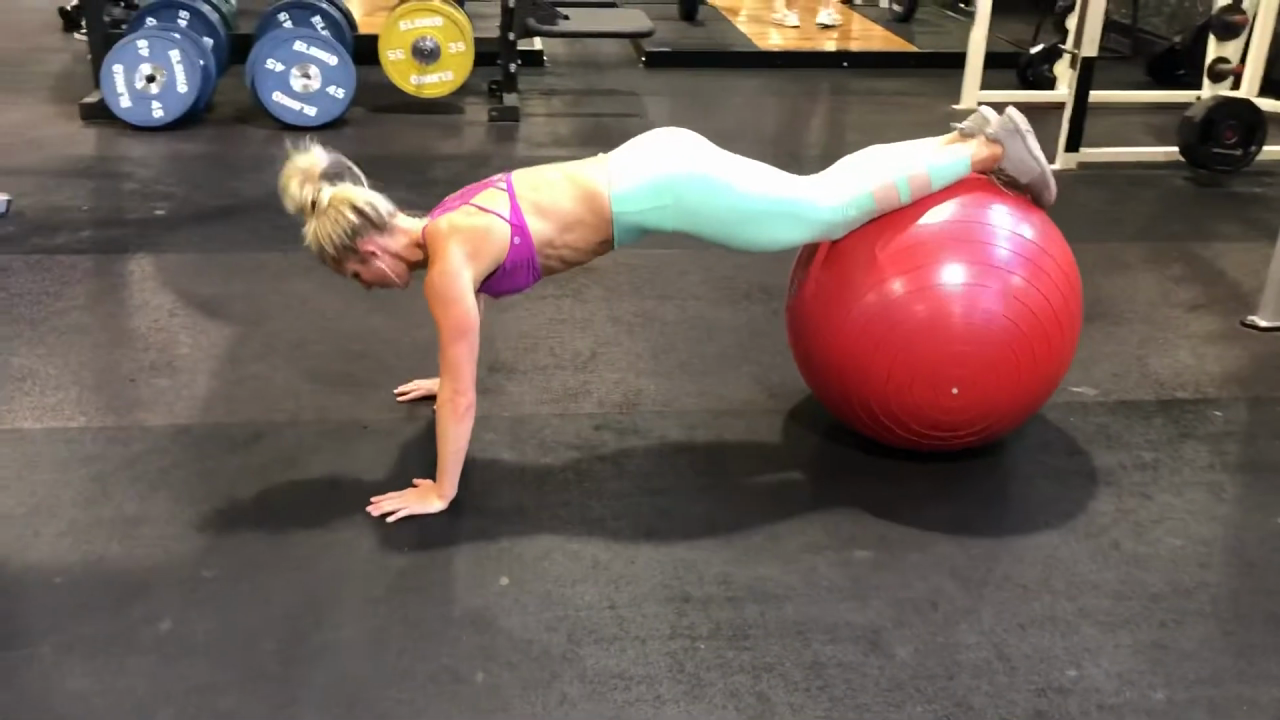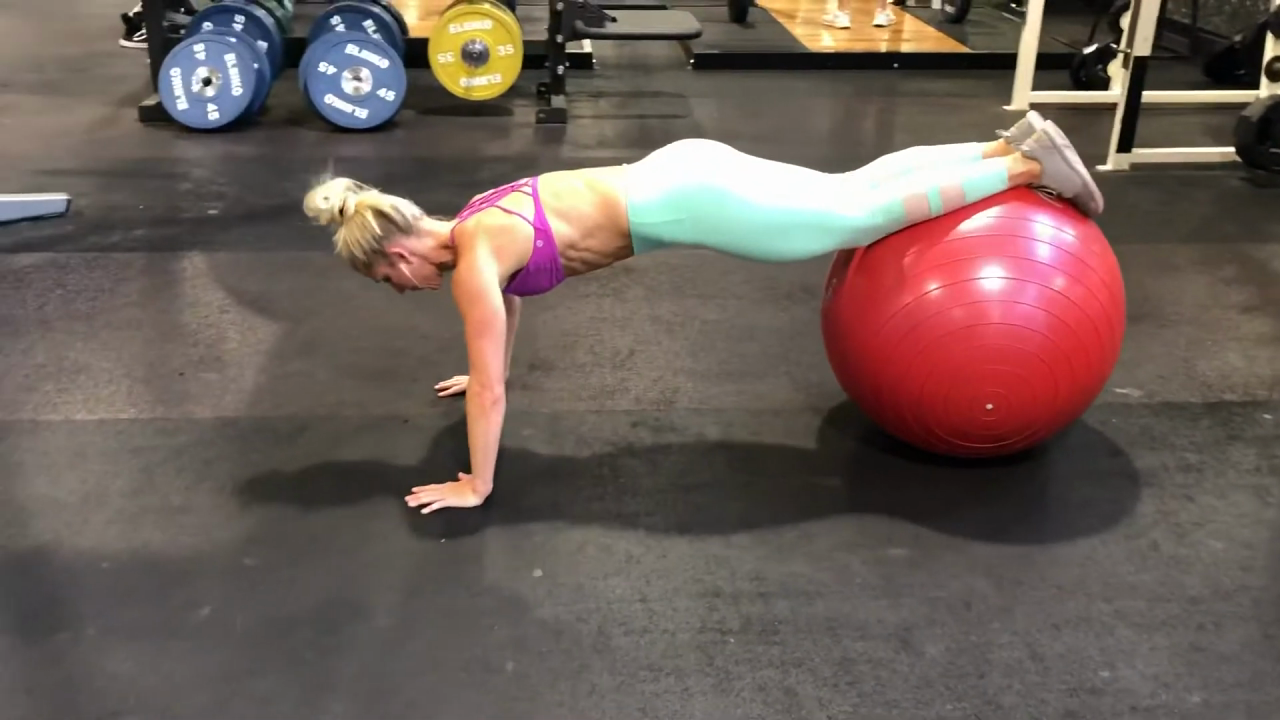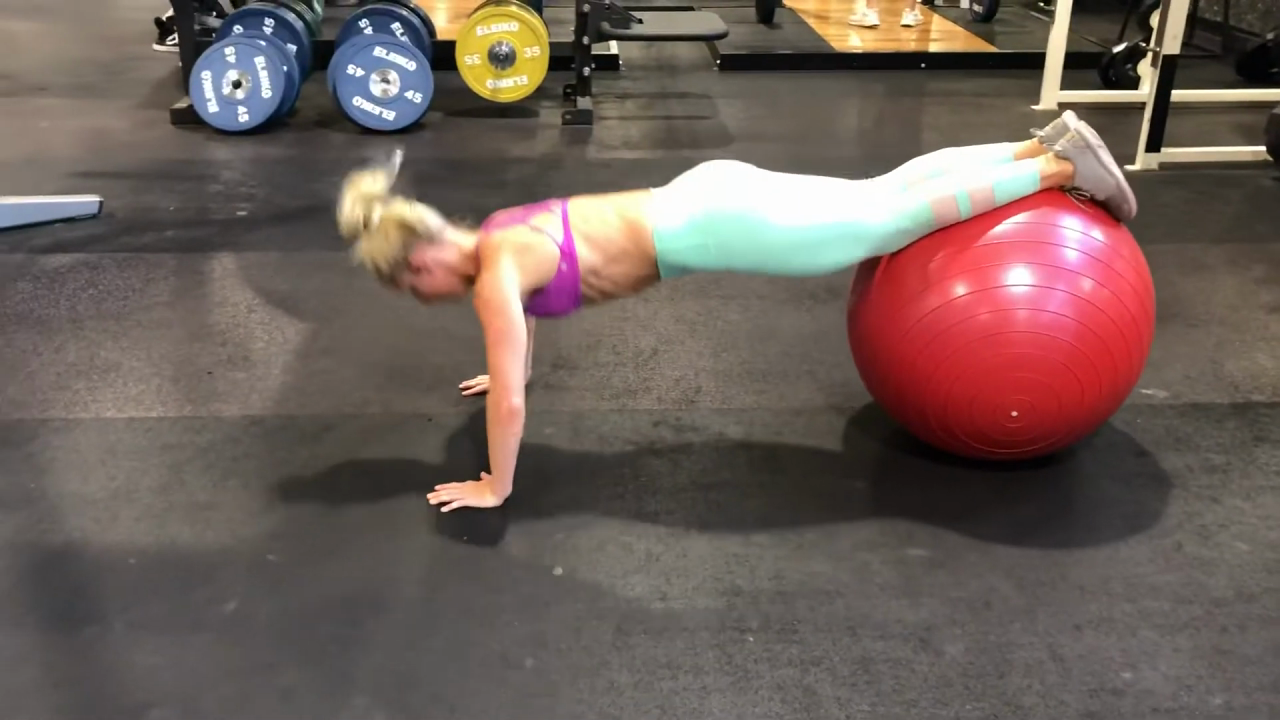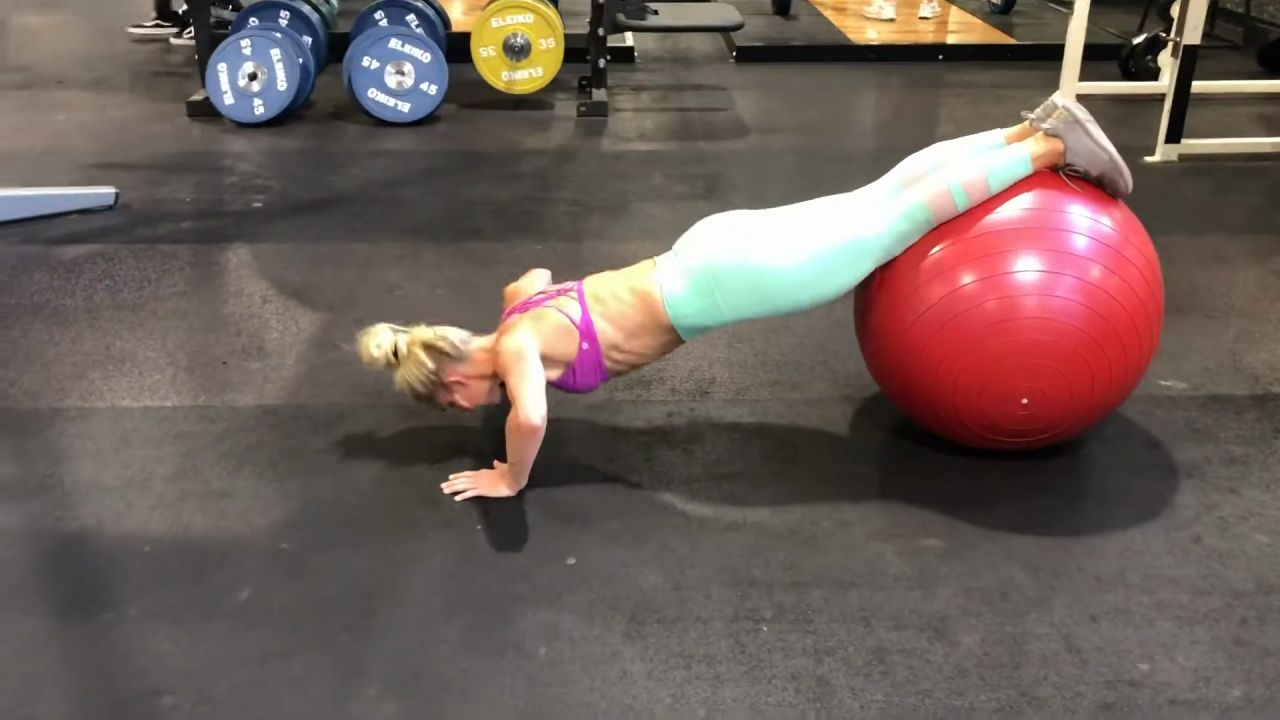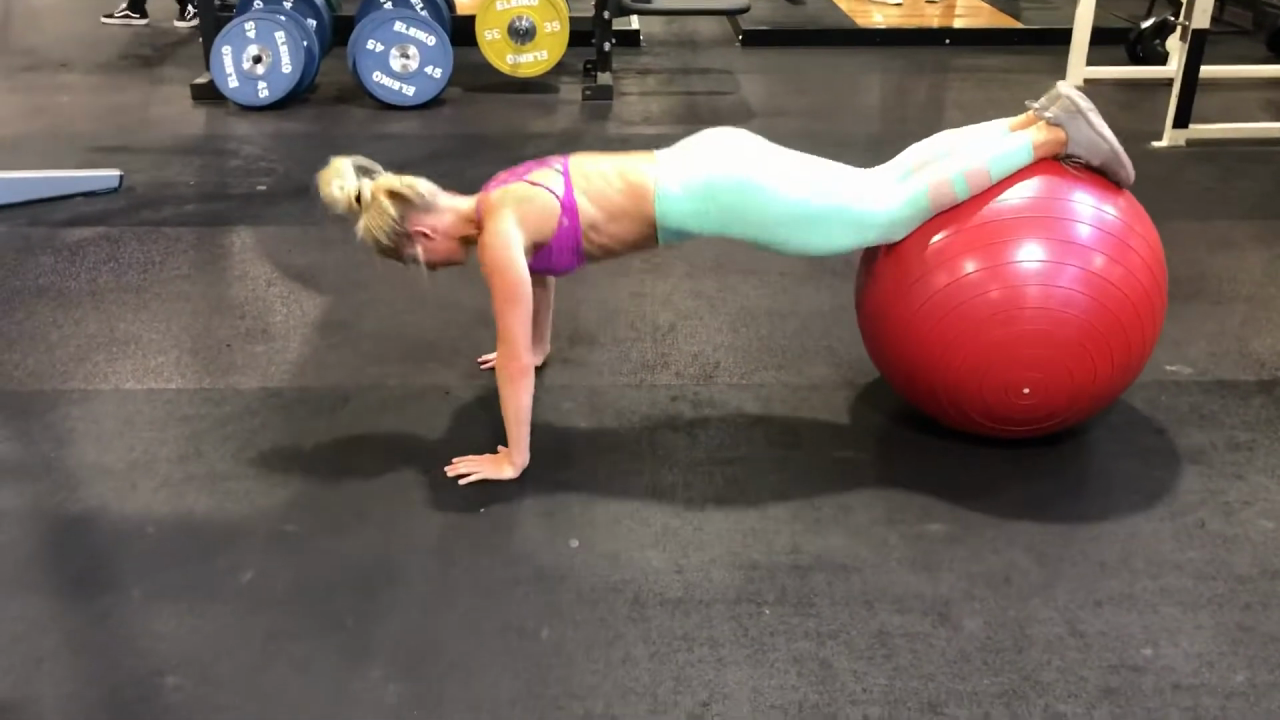
dt=0.4s
person 1, frame 1
left shoulder: (445, 255)
right shoulder: (448, 224)
left elbow: (461, 391)
right elbow: (483, 294)
left wrist: (440, 493)
right wrist: (449, 379)
left hip: (660, 189)
right hip: (653, 160)
left knee: (834, 210)
right knee: (822, 193)
left ankle: (992, 151)
right ankle: (968, 137)
person 1, frame 2
left shoulder: (471, 253)
right shoulder: (477, 229)
left elbow: (488, 389)
right elbow: (509, 299)
left wrist: (477, 487)
right wrist: (490, 376)
left hip: (681, 202)
right hip: (681, 172)
left knee: (862, 217)
right knee: (854, 191)
left ankle: (1029, 166)
right ankle: (1011, 145)
person 1, frame 3
left shoulder: (492, 271)
right shoulder: (498, 238)
left elbow: (505, 403)
left wrist: (495, 488)
right wrist: (517, 373)
left hip: (707, 225)
right hip: (707, 197)
left knee: (889, 223)
right knee: (885, 196)
left ankle: (1062, 167)
right ankle: (1043, 147)
person 1, frame 4
left shoulder: (516, 345)
right shoulder: (518, 306)
left elbow: (530, 420)
right elbow: (542, 271)
left wrist: (510, 482)
left hip: (718, 281)
right hip: (714, 249)
left knee: (893, 225)
right knee: (878, 205)
left ankle: (1053, 148)
right ankle: (1035, 130)
person 1, frame 5
left shoulder: (494, 228)
right shoulder: (497, 202)
left elbow: (512, 363)
right elbow: (542, 261)
left wrist: (513, 459)
right wrist: (537, 348)
left hip: (708, 190)
right hip: (708, 163)
left knee: (895, 211)
right knee: (886, 182)
left ankle: (1057, 136)
right ankle: (1040, 118)
